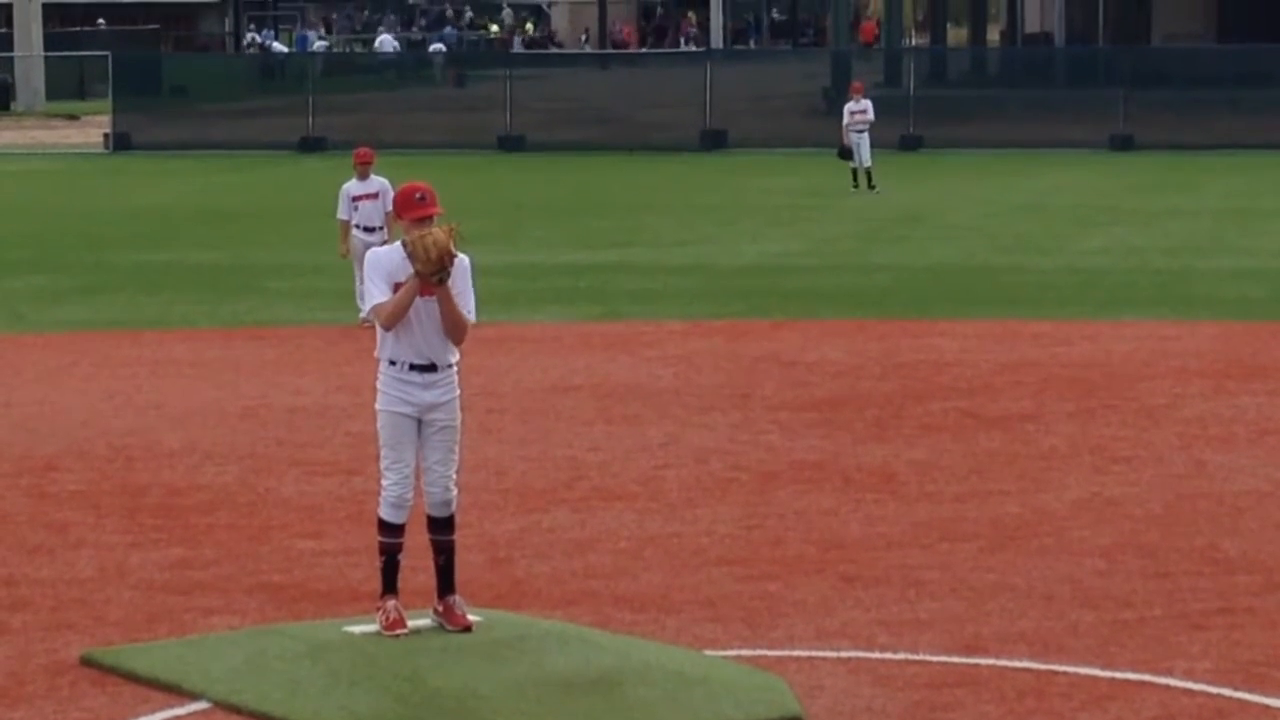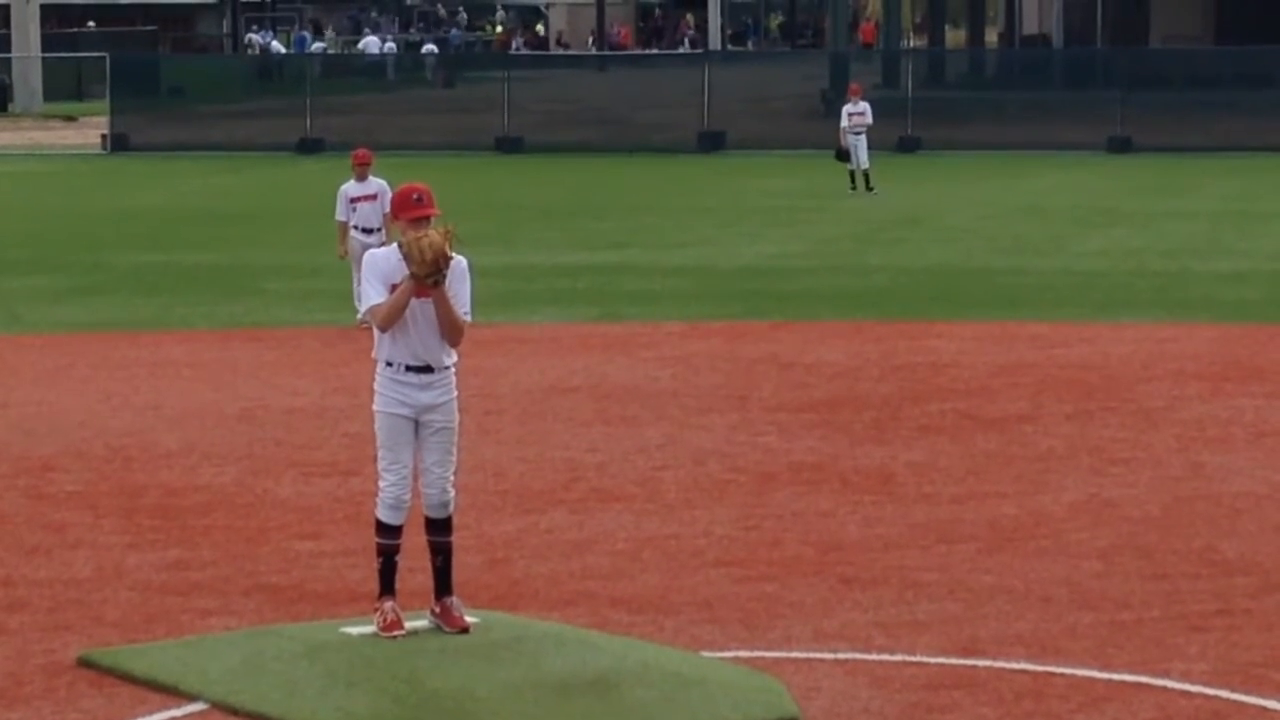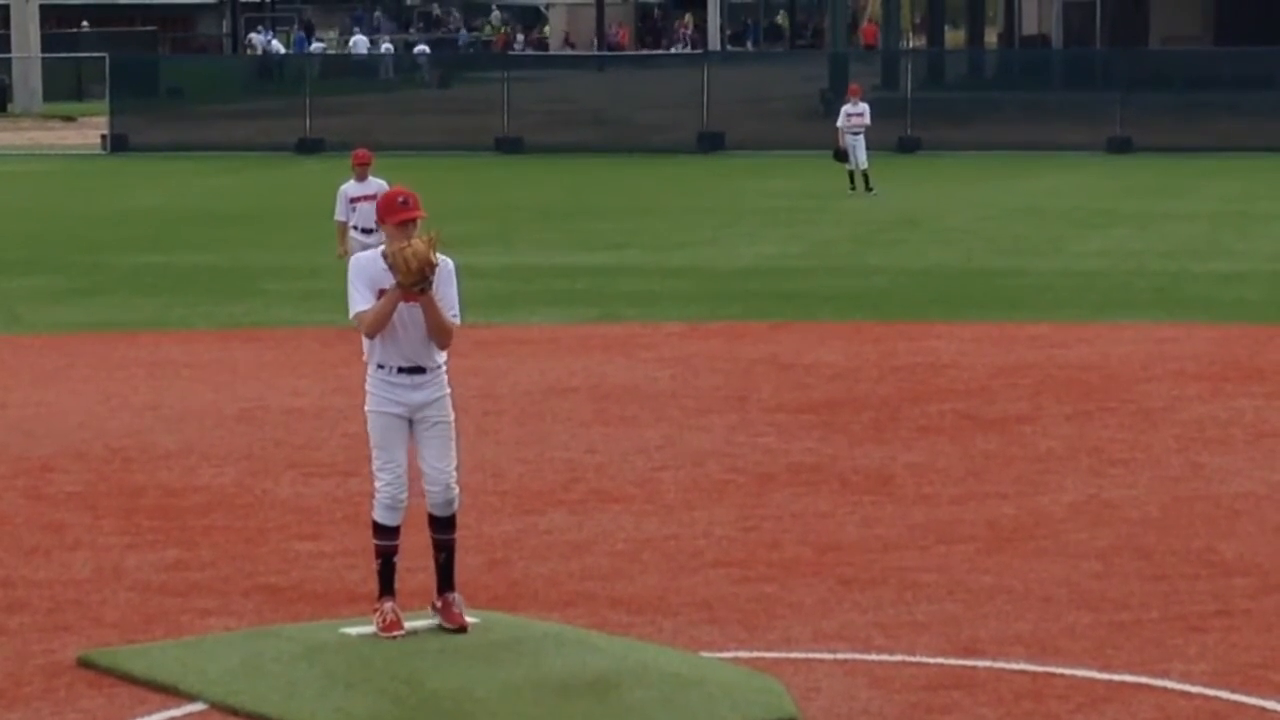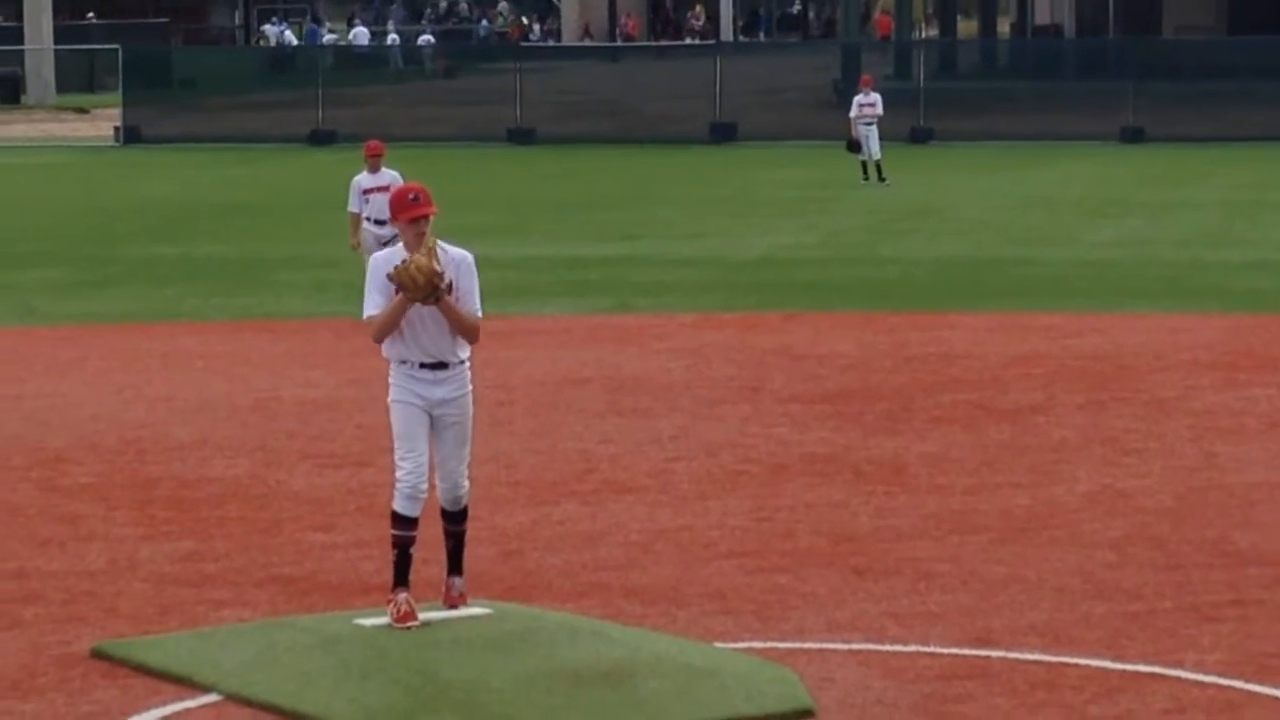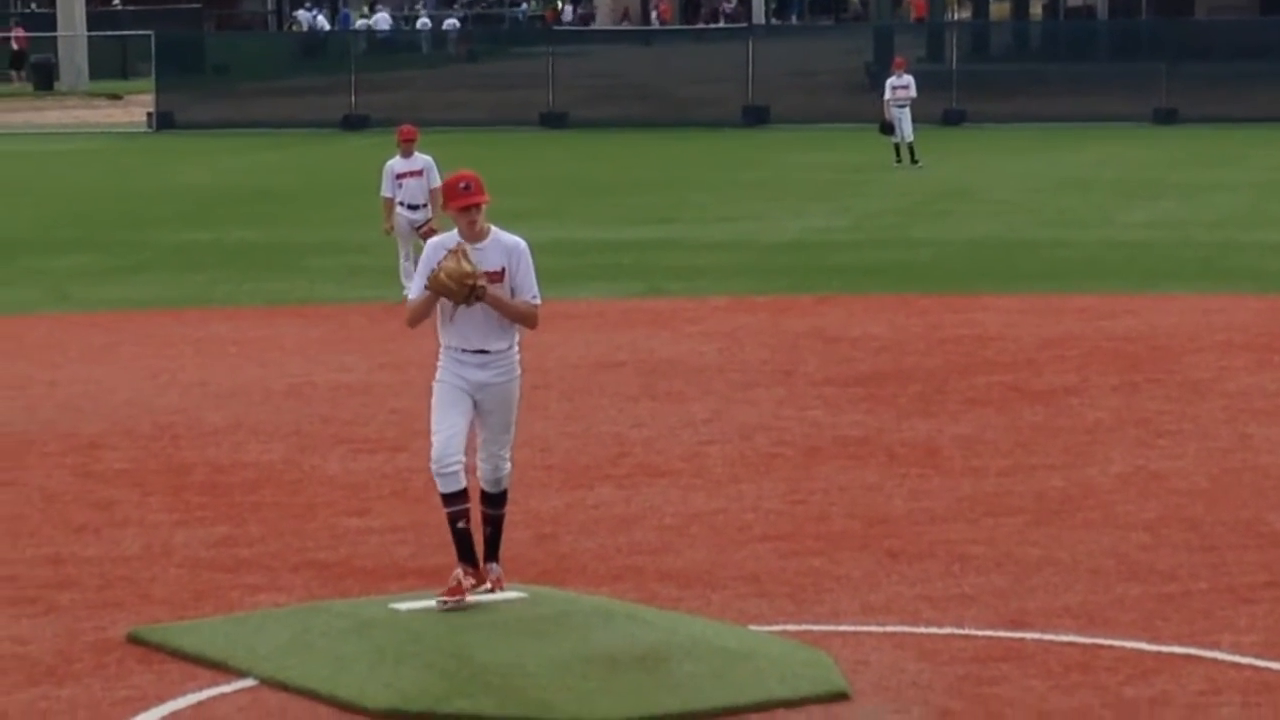
dt=0.4s
person 1, frame 1
left shoulder: (457, 263)
right shoulder: (380, 260)
left elbow: (461, 336)
right elbow: (386, 319)
left wrist: (441, 283)
right wrist: (419, 275)
left hip: (443, 386)
right hip: (397, 386)
left knee: (442, 489)
right knee: (397, 489)
left ankle: (447, 596)
right ankle: (389, 596)
person 1, frame 2
left shoulder: (455, 265)
right shoulder: (377, 262)
left elbow: (457, 336)
right elbow: (381, 320)
left wrist: (437, 284)
right wrist: (414, 277)
left hip: (440, 387)
right hip: (394, 386)
left knee: (439, 490)
right knee: (394, 490)
left ankle: (444, 597)
right ankle: (386, 597)
person 1, frame 3
left shoulder: (442, 266)
right shoulder: (363, 266)
left elbow: (447, 339)
right elbow: (368, 327)
left wrist: (425, 291)
right wrist: (400, 285)
left hip: (432, 388)
right hip: (386, 389)
left knee: (443, 487)
right knee: (390, 492)
left ankle: (446, 595)
right ankle: (386, 598)
person 1, frame 4
left shoulder: (460, 261)
right shoulder: (382, 264)
left elbow: (474, 332)
right elbow: (376, 333)
left wrist: (440, 298)
right wrist: (405, 295)
left hip: (454, 382)
right hip: (407, 383)
left knee: (453, 484)
right knee: (410, 481)
left ankle: (454, 574)
right ankle: (400, 588)
person 1, frame 5
left shoulder: (513, 248)
right shoulder: (436, 249)
left elbow: (532, 318)
right elbow: (412, 318)
left wrist: (488, 294)
right wrist: (435, 288)
left hip: (500, 368)
right hip: (453, 367)
left knee: (495, 466)
right knee: (445, 458)
left ankle: (490, 561)
right ankle: (469, 565)
